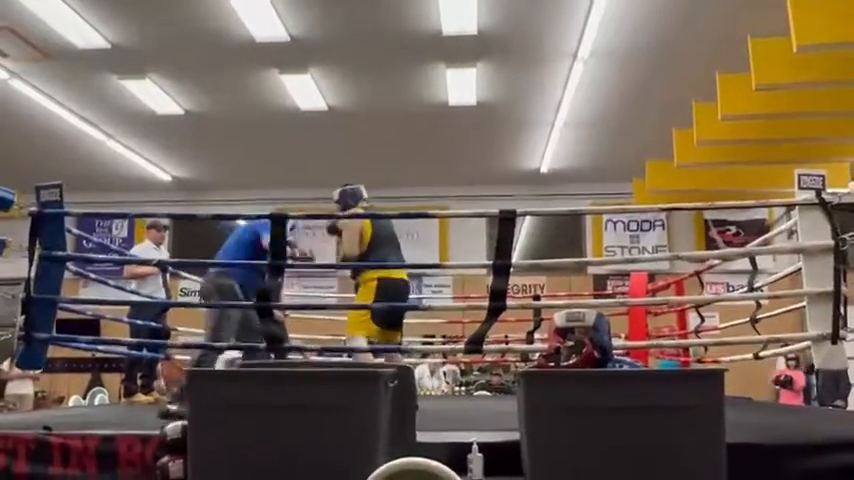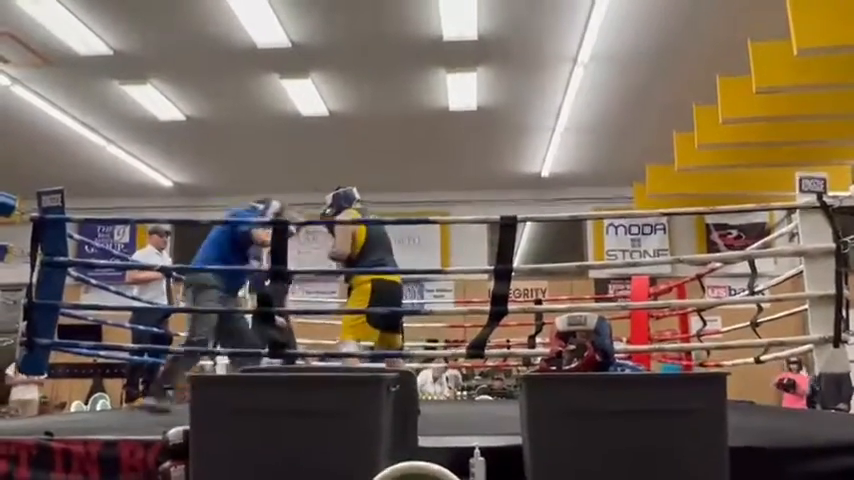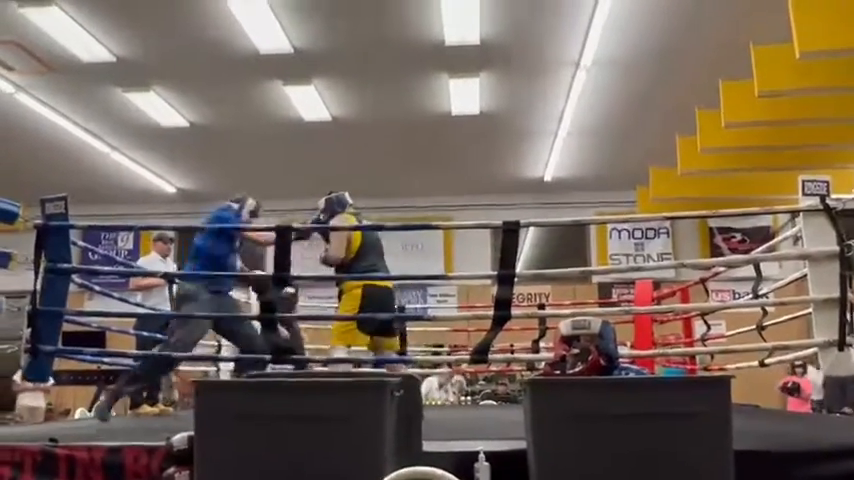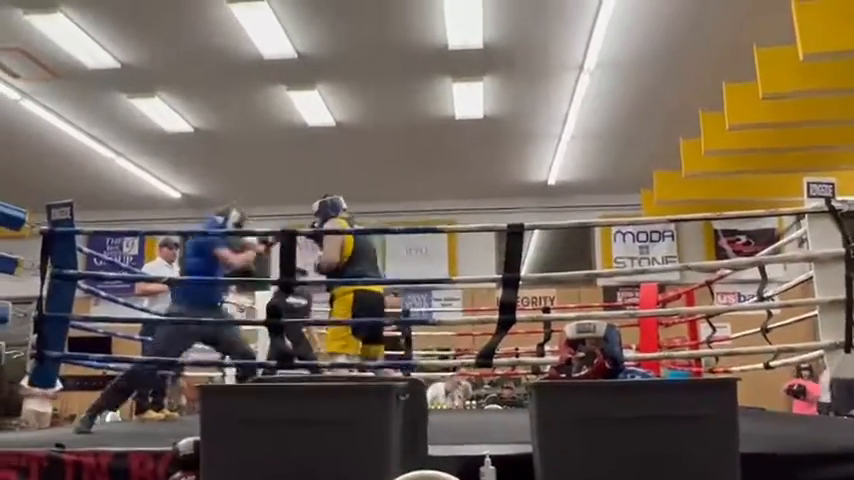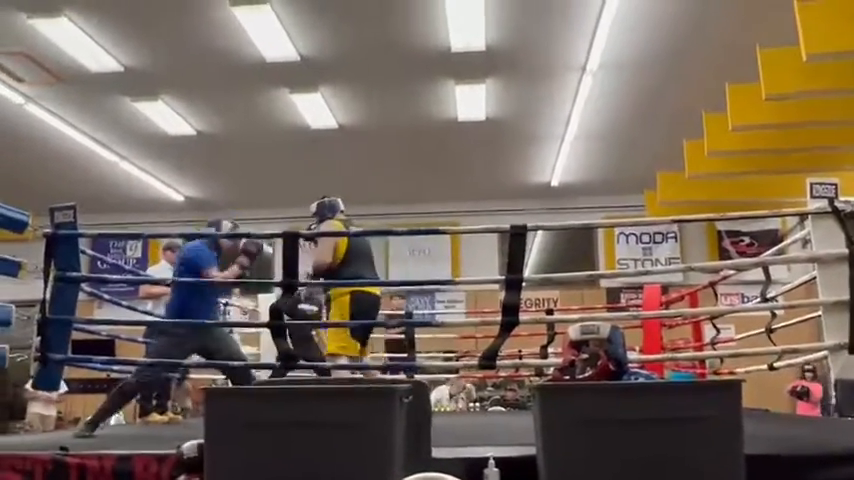
dt=0.1s
person 1, frame 1
left shoulder: (249, 228)
right shoulder: (267, 224)
right elbow: (270, 246)
right wrist: (297, 253)
left hip: (236, 289)
right hip: (224, 285)
right knee: (219, 340)
person 1, frame 2
right shoulder: (244, 215)
right elbow: (262, 239)
left hip: (225, 291)
right hip: (207, 283)
left knee: (249, 344)
right knee: (199, 339)
right ankle: (157, 394)
person 1, frame 3
left shoulder: (228, 226)
right shoulder: (223, 215)
right elbow: (257, 238)
left hip: (220, 296)
right hip: (199, 294)
left knee: (258, 347)
right knee: (176, 348)
person 1, frame 4
left shoulder: (215, 240)
right shoulder: (206, 236)
right elbow: (234, 261)
right wrist: (257, 250)
left hip: (211, 313)
right hip: (185, 314)
left knee: (246, 358)
right knee: (148, 366)
person 1, frame 5
left shoulder: (210, 252)
right shoulder: (196, 250)
right elbow: (220, 279)
right wrist: (244, 260)
left hip: (207, 327)
right hip: (178, 328)
left knee: (239, 366)
right knee: (144, 377)
right ankle: (92, 422)
person 2, frame 1
left shoulder: (164, 251)
right shoulder: (139, 250)
right elbow: (128, 273)
right wrist: (154, 270)
left hip: (160, 304)
right hip: (143, 304)
left knee: (156, 346)
right knee: (137, 346)
left ankle: (148, 388)
right ankle: (131, 391)
person 2, frame 2
left shoulder: (166, 257)
right shoulder: (141, 255)
right elbow: (130, 278)
right wrist: (156, 275)
left hip: (162, 309)
right hip: (145, 309)
left knee: (157, 351)
right knee: (139, 351)
left ankle: (149, 392)
right ankle: (132, 395)
person 2, frame 3
left shoulder: (171, 264)
right shoulder: (145, 261)
right elbow: (134, 284)
right wrist: (160, 281)
left hip: (166, 316)
right hip: (149, 316)
left ankle: (153, 400)
right ankle: (137, 402)
person 2, frame 4
left shoulder: (176, 269)
right shoulder: (151, 267)
right elbow: (139, 289)
right wrist: (165, 287)
right hip: (155, 321)
left ankle: (158, 405)
right ankle: (142, 407)
person 2, frame 5
right shoulder: (155, 270)
right elbow: (143, 292)
right wrist: (168, 290)
right hip: (158, 324)
left ankle: (162, 407)
right ankle: (146, 410)
person 3, frame 1
left shoulder: (351, 217)
right shoulder: (381, 218)
left elbow: (350, 253)
left wrist: (340, 254)
right wrist: (340, 230)
left hip: (377, 282)
right hip: (399, 282)
left knee: (355, 336)
right knee: (389, 343)
person 3, frame 2
left shoulder: (346, 218)
left elbow: (342, 252)
left wrist: (332, 251)
right wrist: (333, 225)
left hip: (371, 284)
right hip: (392, 284)
left knee: (348, 340)
right knee: (390, 347)
person 3, frame 3
left shoulder: (340, 221)
right shoulder: (363, 224)
left elbow: (336, 256)
left wrist: (324, 255)
right wrist: (327, 233)
left hip: (361, 290)
right hip: (383, 291)
left knee: (339, 346)
right knee: (386, 352)
person 3, frame 4
left shoulder: (333, 225)
right shoulder: (357, 228)
left elbow: (331, 260)
left wrist: (319, 264)
right wrist: (321, 238)
left hip: (353, 295)
right hip: (374, 295)
left knee: (338, 352)
right knee: (373, 357)
person 3, frame 5
left shoulder: (329, 228)
left elbow: (323, 262)
left wrist: (315, 270)
left hip: (349, 296)
right hip: (370, 296)
left knee: (336, 356)
right knee: (355, 357)
